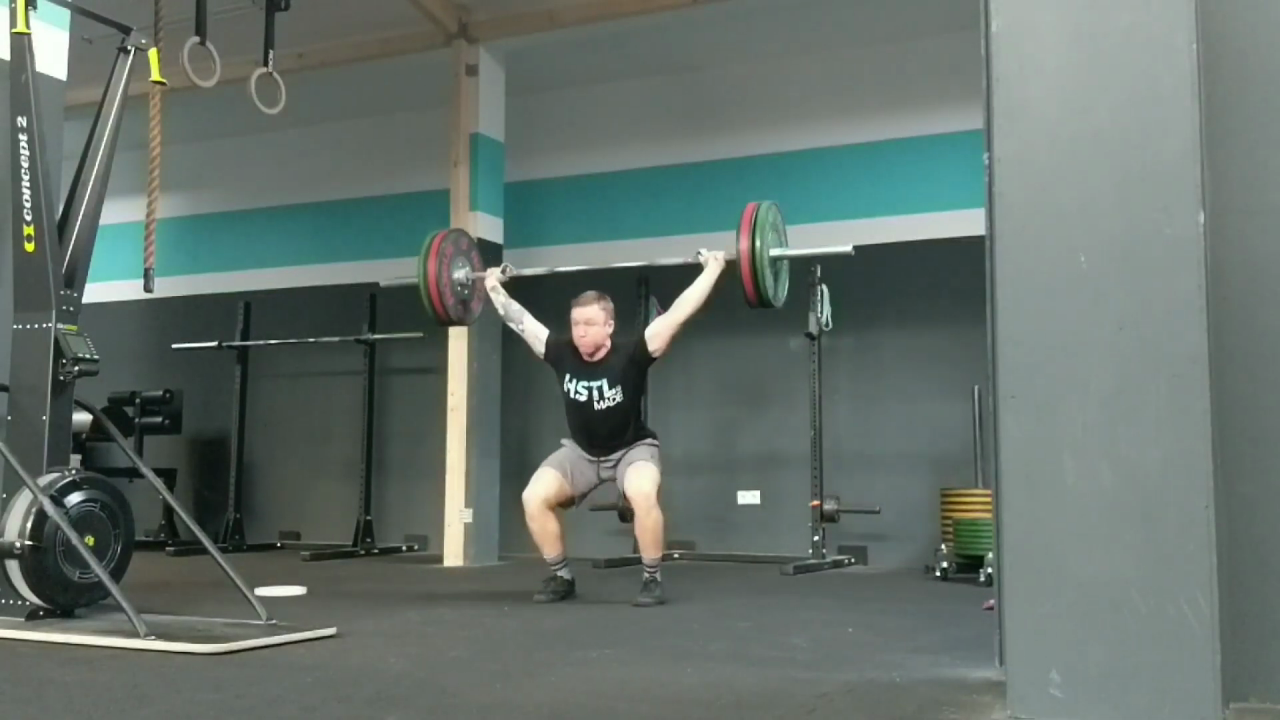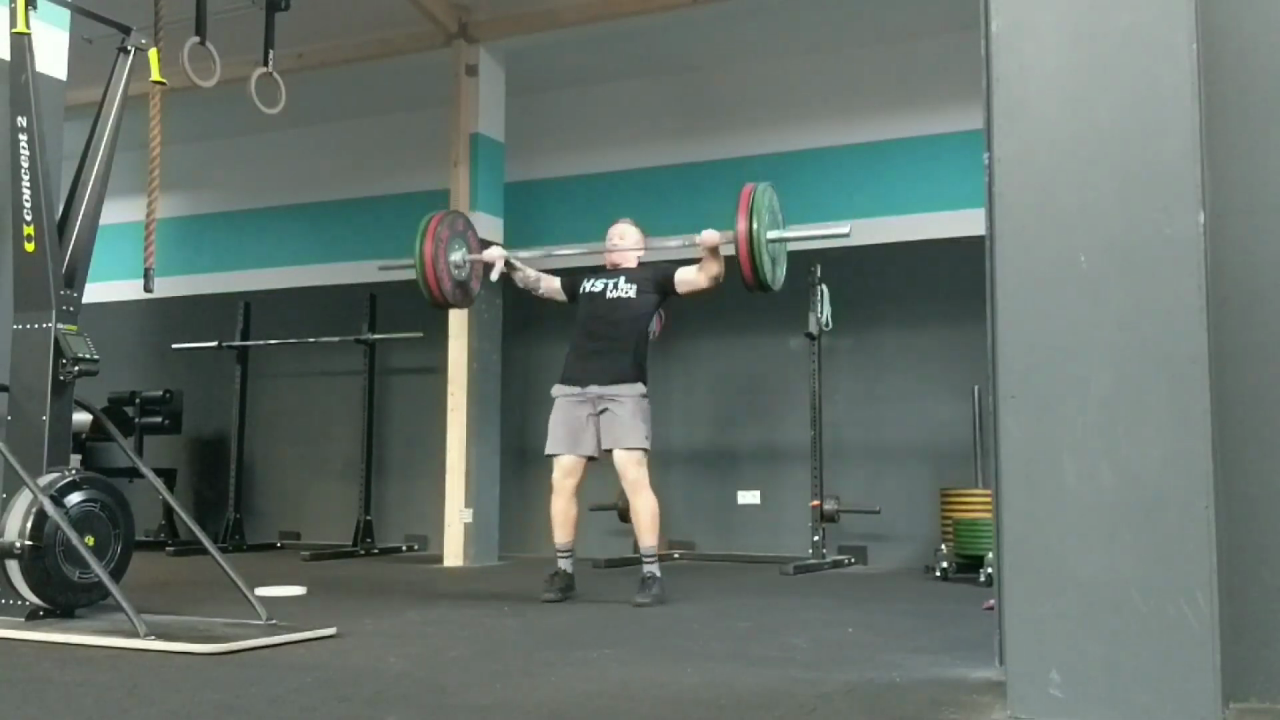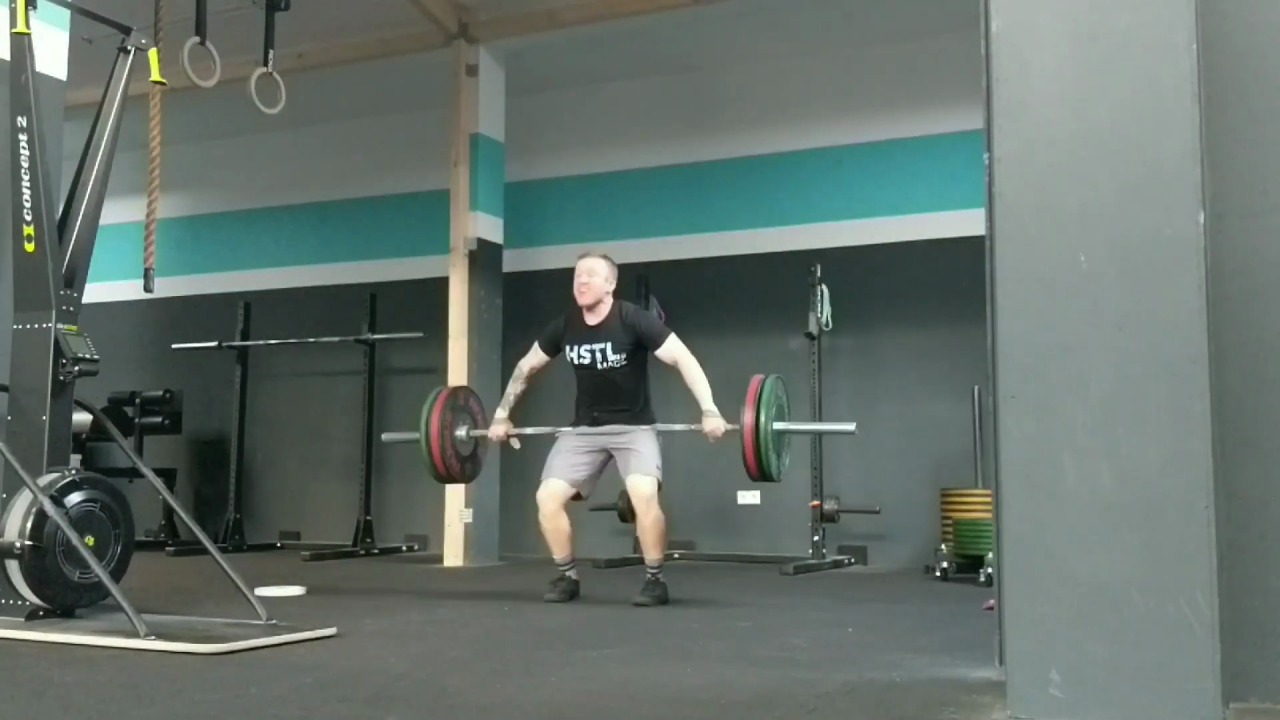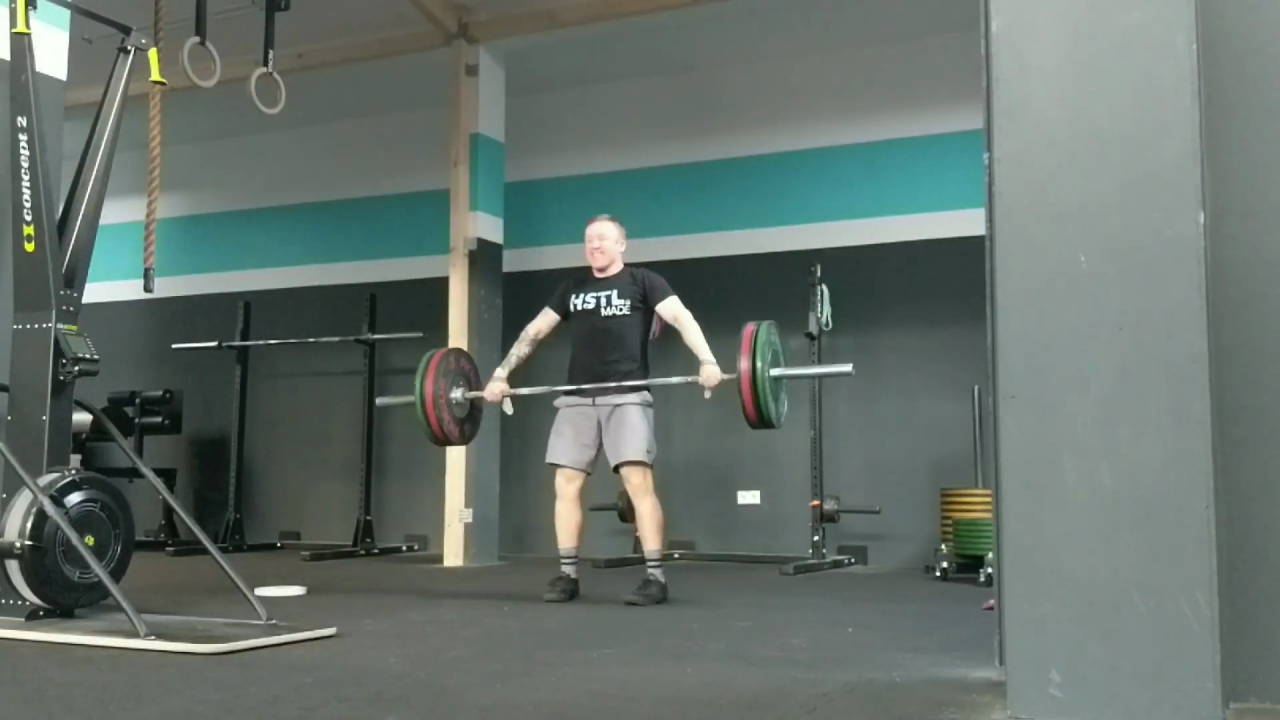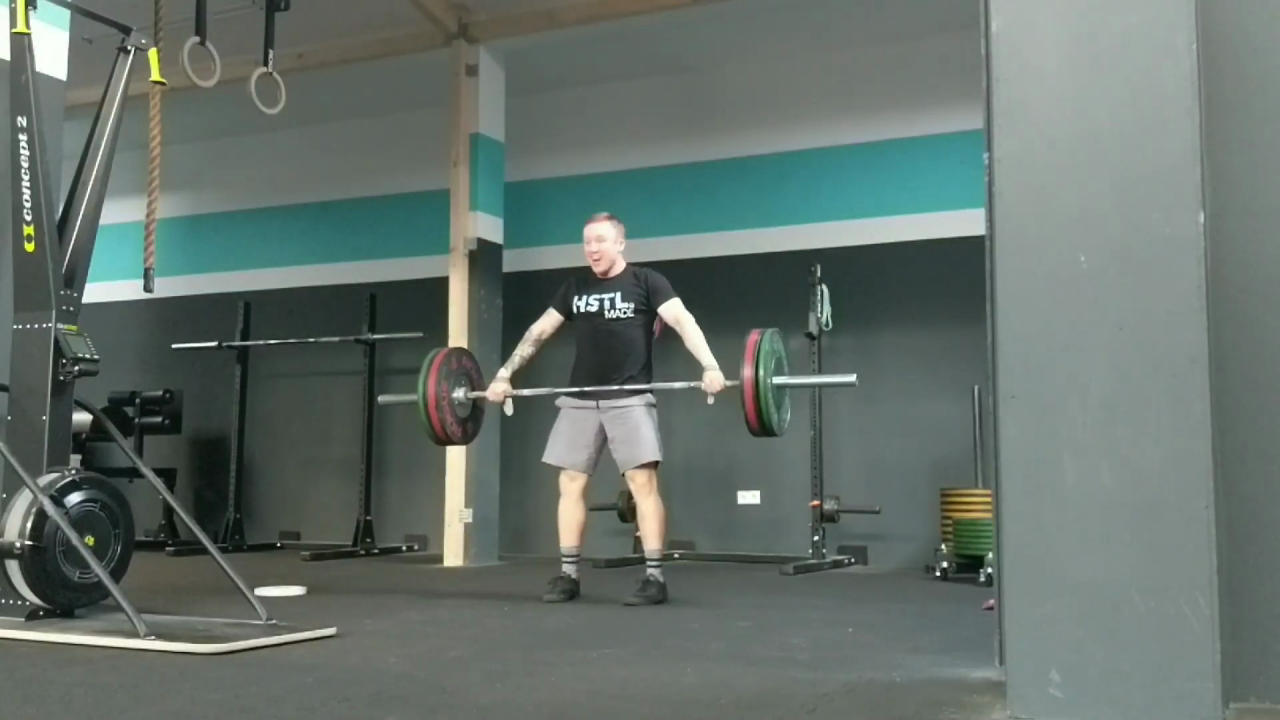
dt=0.4s
person 1, frame 1
left shoulder: (631, 354)
right shoulder: (561, 353)
left elbow: (678, 314)
right elbow: (521, 321)
left wrist: (712, 269)
right wrist: (494, 287)
left hip: (631, 447)
right hip: (581, 450)
left knee: (642, 495)
right knee: (534, 497)
left ankle: (652, 580)
right ankle: (561, 577)
person 1, frame 2
left shoulder: (652, 276)
right shoulder: (586, 279)
left elbow: (706, 275)
right elbow: (538, 283)
left wrist: (711, 252)
right wrist: (505, 260)
left hip: (624, 388)
right hip: (573, 388)
left knee: (634, 478)
right knee: (563, 478)
left ankle: (651, 575)
right ankle: (564, 571)
person 1, frame 3
left shoulder: (634, 320)
right shoulder: (564, 326)
left elbow: (684, 359)
right elbow: (526, 367)
left wrist: (709, 411)
right wrist: (502, 414)
left hip: (633, 428)
right hip: (585, 430)
left knee: (644, 495)
right knee: (548, 498)
left ankle: (655, 580)
right ankle: (568, 576)
person 1, frame 4
left shoulder: (643, 281)
right shoulder: (573, 287)
left elbow: (681, 317)
right elbow: (535, 330)
left wrist: (707, 361)
right wrist: (502, 373)
left hip: (626, 398)
right hip: (577, 399)
left knee: (639, 484)
right knee: (566, 485)
left ankle: (655, 577)
right ankle: (568, 574)
person 1, frame 5
left shoulder: (646, 281)
right shoulder: (575, 287)
left elbow: (682, 320)
right elbow: (539, 331)
left wrist: (709, 366)
right wrist: (504, 374)
left hip: (630, 399)
right hip: (579, 401)
left knee: (643, 484)
right knee: (570, 484)
left ankle: (654, 578)
right ankle: (568, 575)
